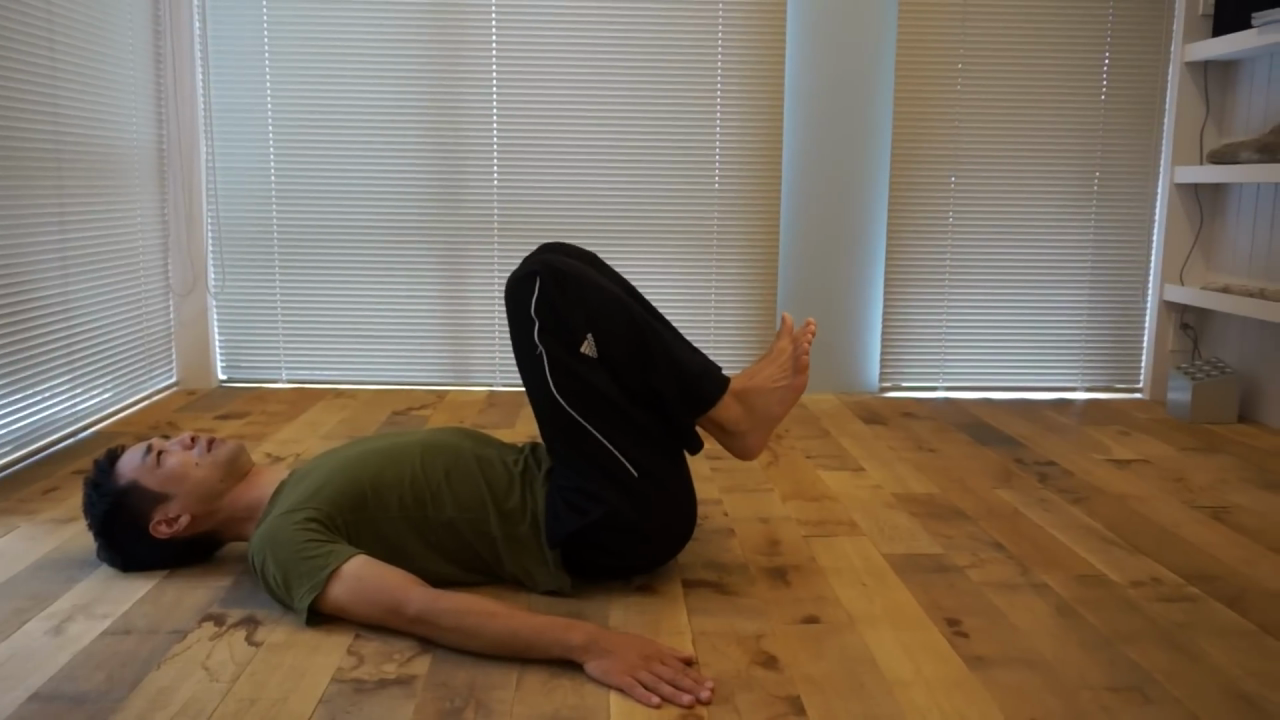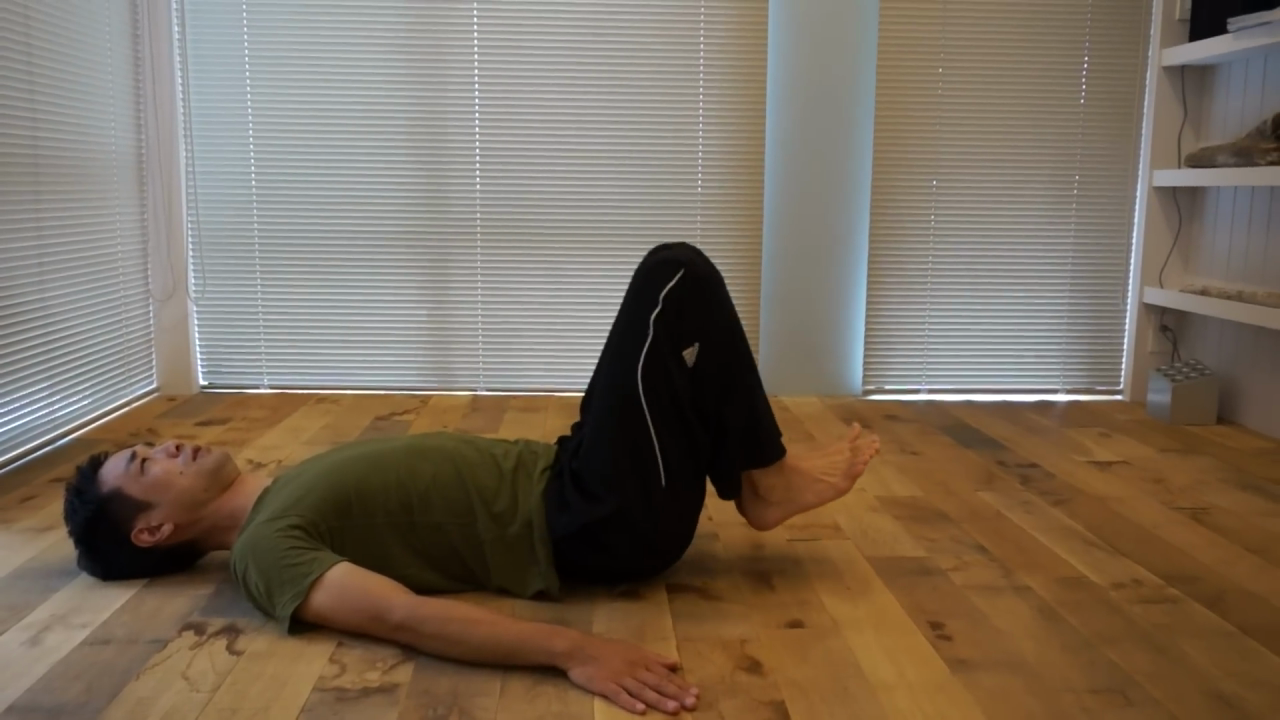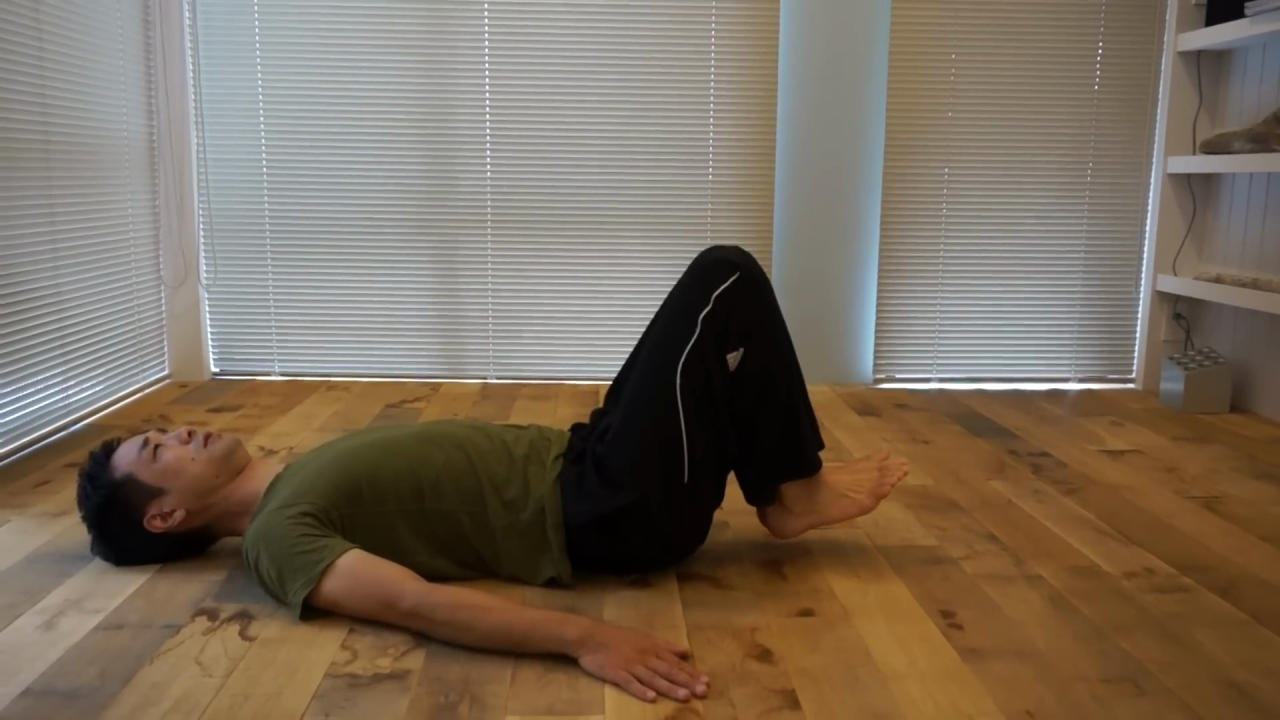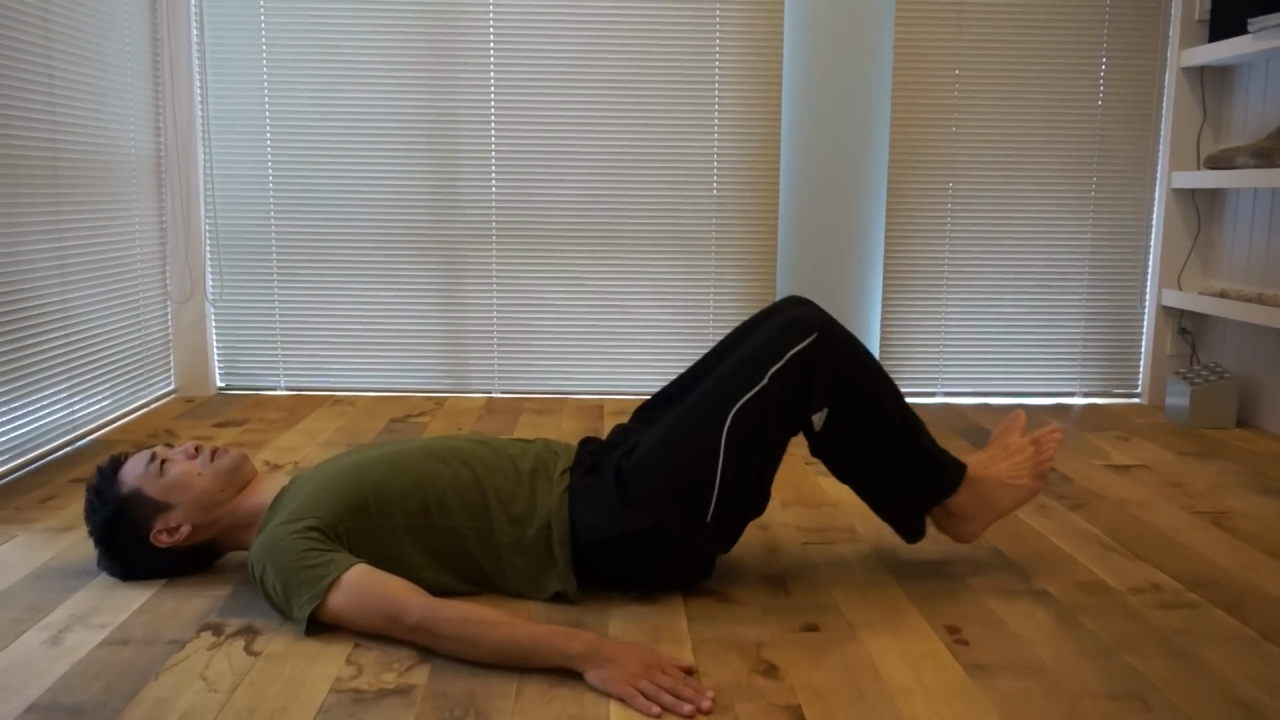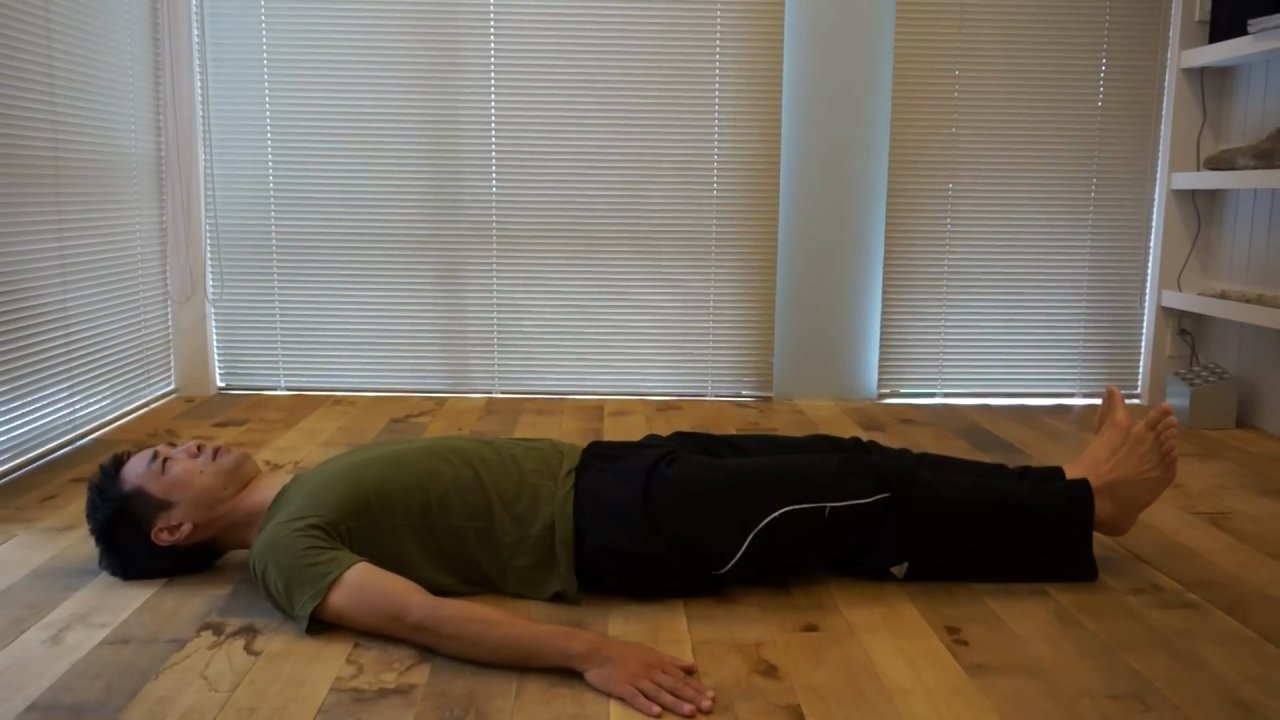
dt=1s
person 1, frame 1
left shoulder: (309, 488)
right shoulder: (286, 543)
right elbow: (418, 608)
right wrist: (587, 642)
left hip: (552, 482)
right hip: (606, 525)
left knee: (555, 272)
right knee: (547, 286)
left ankle: (725, 403)
right ankle: (728, 411)
person 1, frame 2
left shoulder: (291, 498)
right shoulder: (269, 550)
right elbow: (403, 615)
right wrist: (573, 649)
left hip: (556, 476)
right hip: (597, 525)
left knee: (673, 272)
right knee: (677, 283)
left ankle: (760, 475)
right ankle: (763, 482)
person 1, frame 3
left shoulder: (304, 481)
right shoulder: (280, 536)
right elbow: (415, 604)
right wrist: (584, 637)
left hip: (573, 460)
right hip: (611, 514)
left knee: (722, 277)
right knee: (725, 283)
left ankle: (791, 484)
right ankle: (790, 495)
person 1, frame 4
left shoulder: (310, 498)
right shoulder: (285, 552)
right elbow: (419, 616)
left hip: (591, 467)
right hip: (617, 529)
left knee: (791, 331)
right knee: (800, 340)
left ankle: (941, 483)
right ankle: (951, 496)
person 1, frame 5
left shoulder: (310, 495)
right shoulder: (287, 550)
right elbow: (419, 612)
left hip: (600, 471)
right hip: (609, 529)
left knee: (842, 462)
right knee: (864, 503)
left ankle: (1065, 487)
right ankle: (1082, 508)
